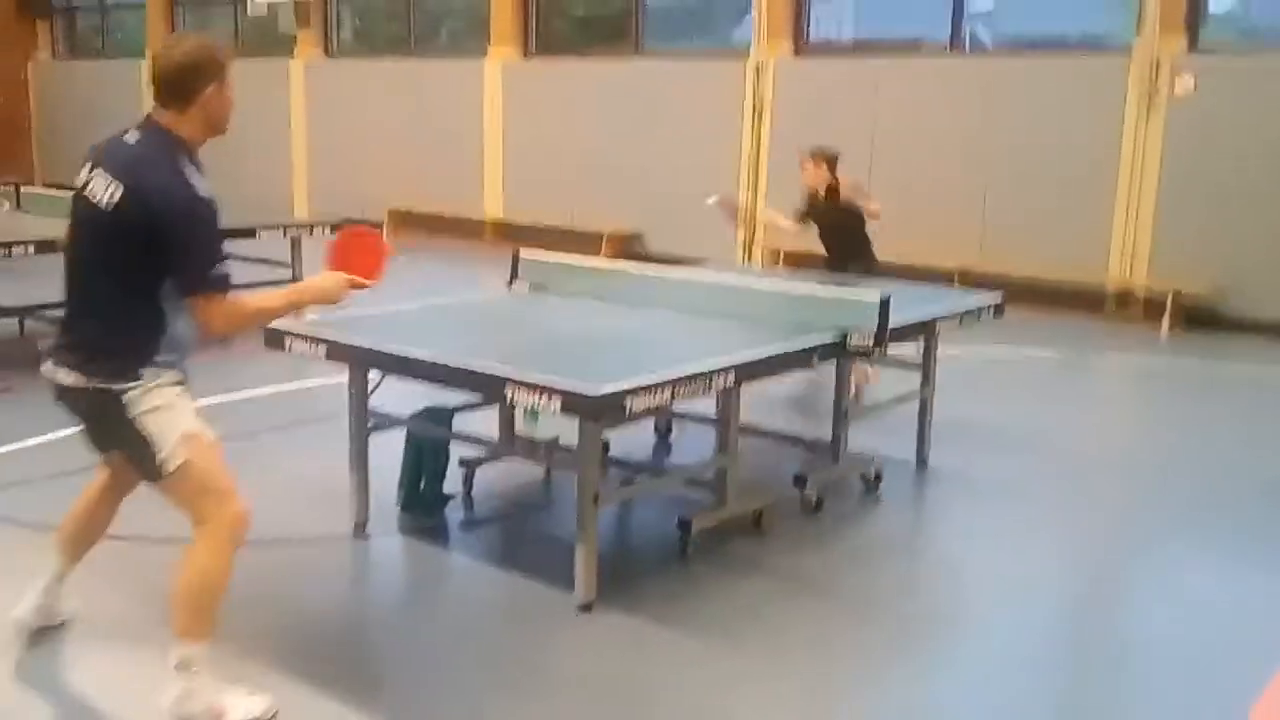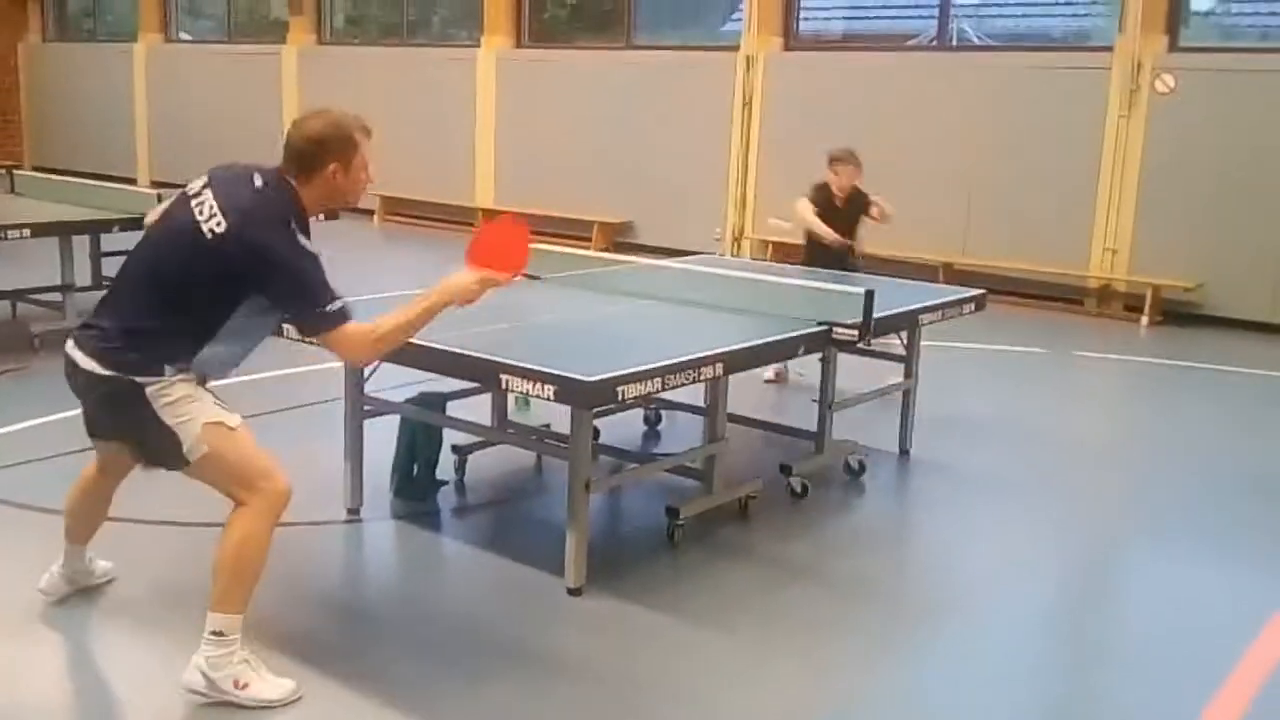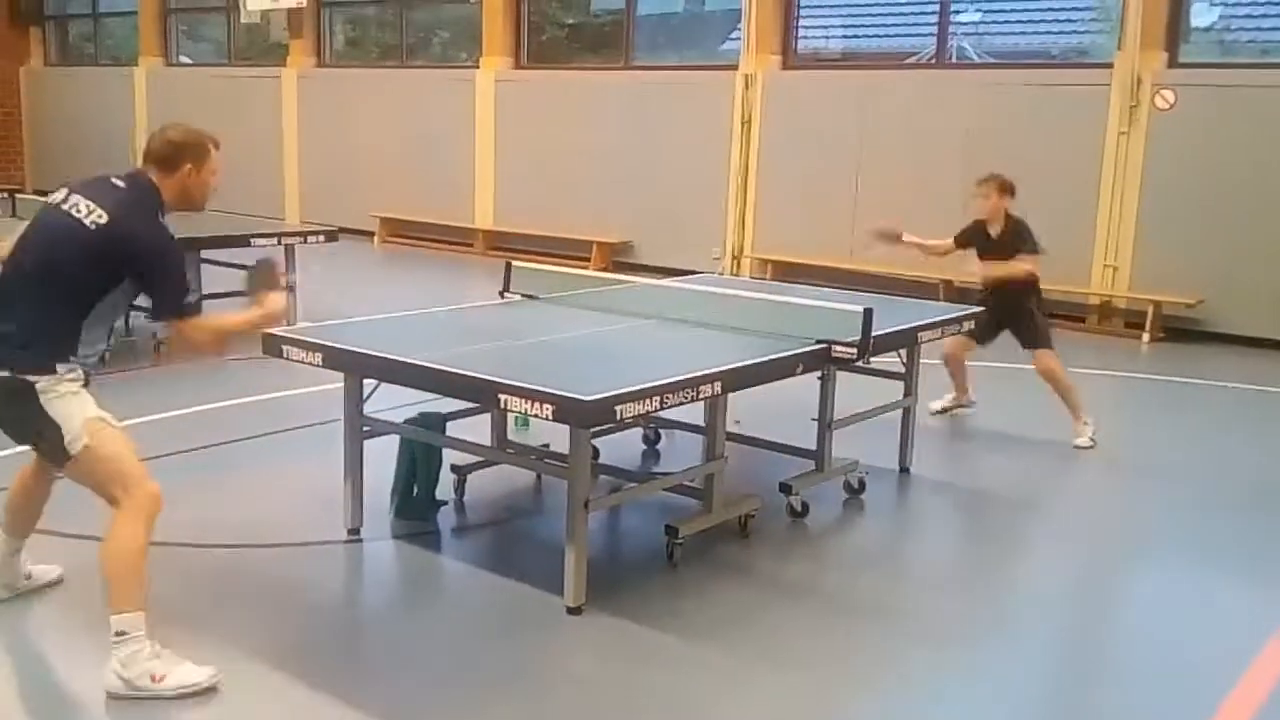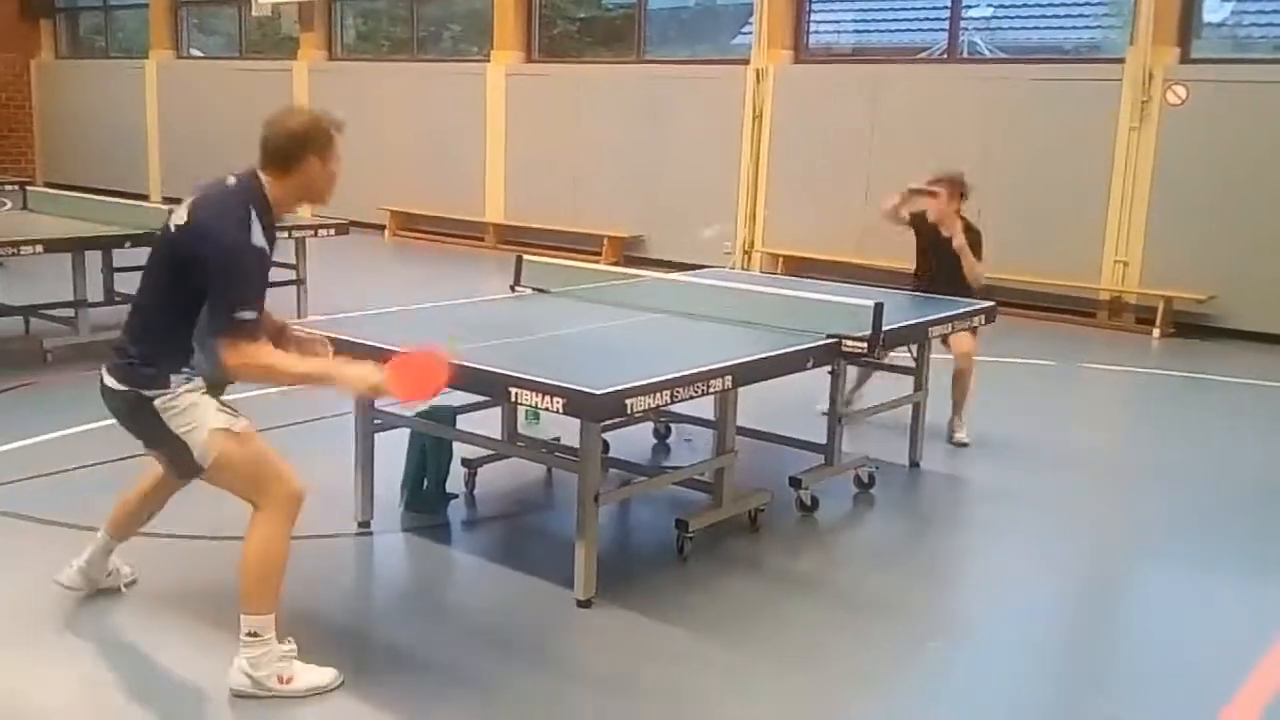
dt=0.7s
person 1, frame 1
left shoulder: (114, 152)
right shoulder: (179, 192)
right elbow: (219, 319)
left wrist: (180, 265)
right wrist: (311, 292)
left hip: (78, 363)
right hip: (127, 378)
left knee: (123, 473)
right knee: (222, 513)
left ankle: (42, 599)
person 1, frame 2
left shoulder: (233, 179)
right shoulder: (276, 244)
left elbow: (156, 224)
right elbow: (356, 347)
right wrist: (442, 295)
left hip: (93, 352)
right hip: (138, 376)
left knee: (112, 461)
right knee: (264, 490)
left ankle: (70, 569)
right ankle: (219, 660)
person 1, frame 3
left shoulder: (86, 189)
right shoulder: (148, 235)
right elbow: (196, 336)
right wrist: (263, 313)
left knee: (51, 454)
right knee: (138, 496)
right ankle: (133, 658)
person 1, frame 4
left shoulder: (242, 197)
right shoulder: (235, 235)
right elbow: (244, 360)
left wrist: (292, 338)
right wrist: (338, 372)
left hip: (140, 376)
right hip: (157, 388)
left knee: (177, 468)
right knee: (281, 493)
left ankle: (93, 564)
right ankle: (259, 659)
person 2, frame 1
left shoulder: (845, 193)
right shoulder: (814, 200)
left elbow: (875, 213)
right elbow: (794, 227)
left wrist: (857, 198)
right wrist: (767, 217)
left hip: (858, 269)
right hip: (839, 267)
person 2, frame 2
left shoulder: (859, 198)
right shoulder: (819, 192)
left elbow: (884, 218)
right elbow: (801, 209)
left wrist: (882, 206)
right wrist: (824, 231)
left hip: (846, 264)
right hip: (816, 265)
right ankle: (781, 362)
person 2, frame 3
left shoulder: (1019, 228)
right shoulder: (976, 229)
left elbow: (1029, 267)
right elbow: (941, 248)
left wrist: (992, 270)
right wrist: (908, 239)
left hip: (1025, 305)
right hip: (992, 304)
left knee: (1048, 367)
right knee: (951, 351)
left ankle: (1082, 422)
right ankle: (961, 397)
person 2, frame 4
left shoulder: (971, 235)
right shoulder: (925, 221)
left elbow: (975, 280)
right elbow: (890, 214)
left wrist: (963, 249)
right wrist: (906, 196)
left knee: (963, 353)
left ankle: (957, 421)
right ankle: (848, 396)
